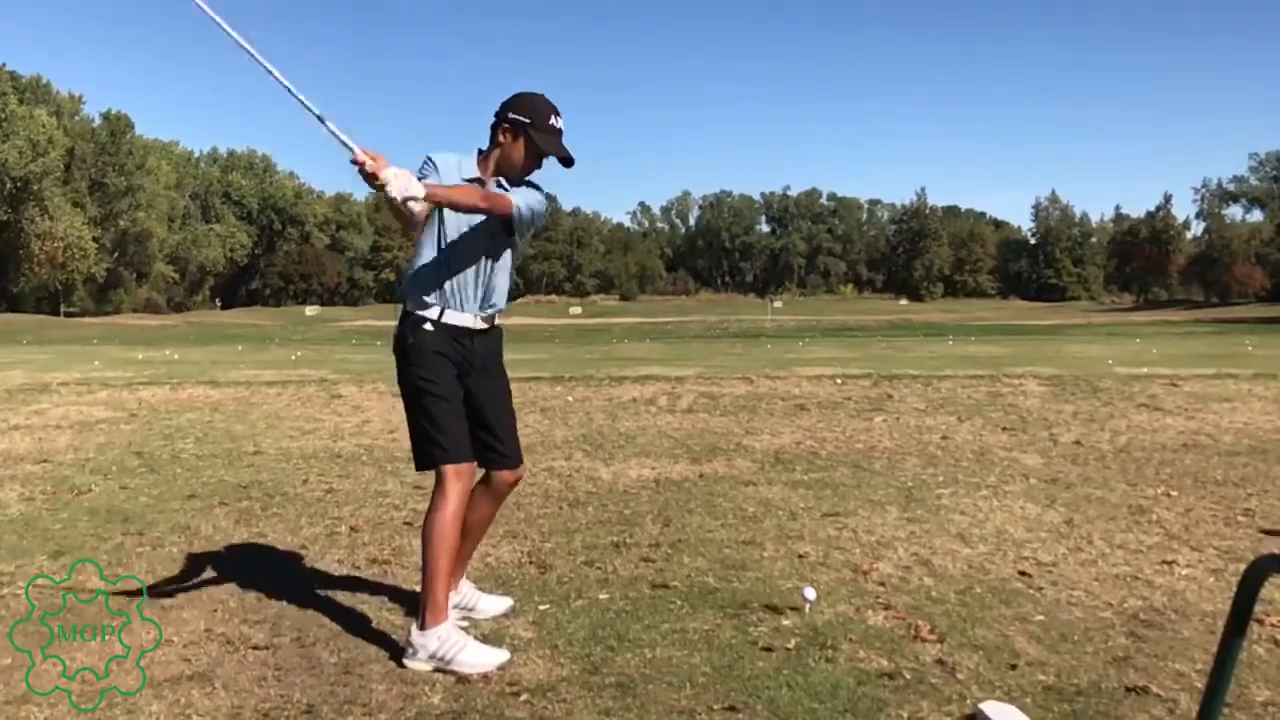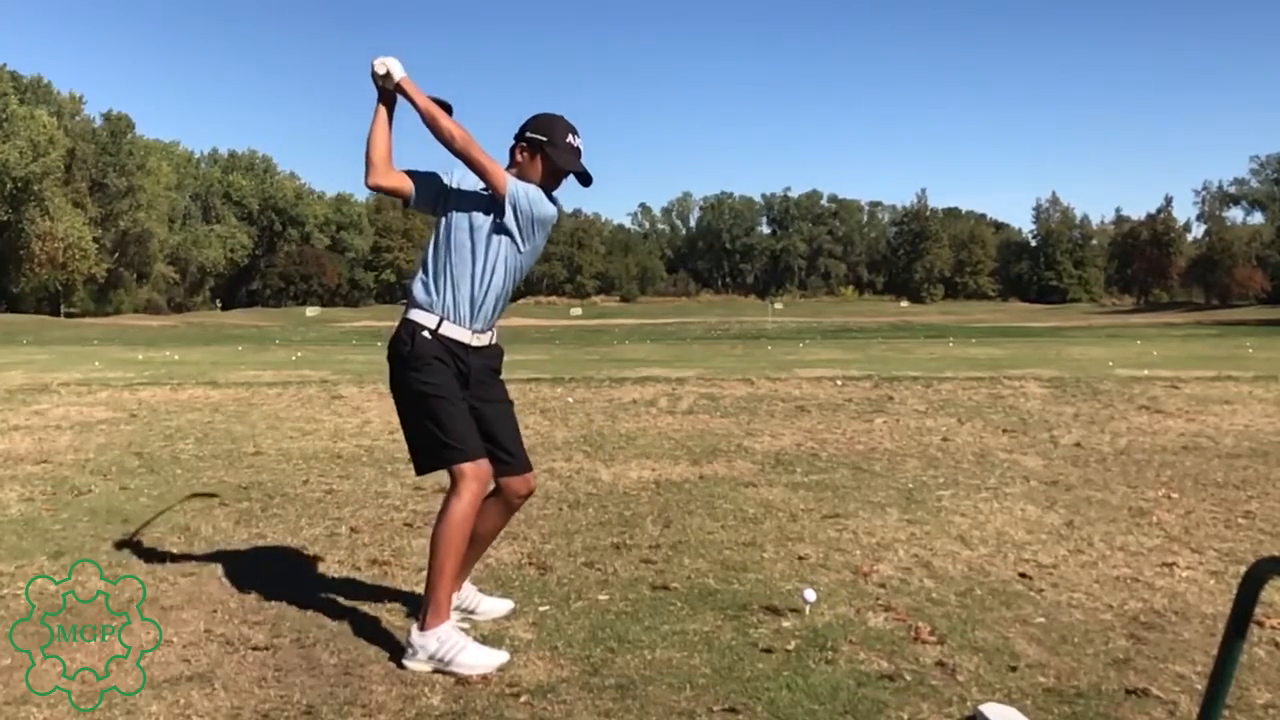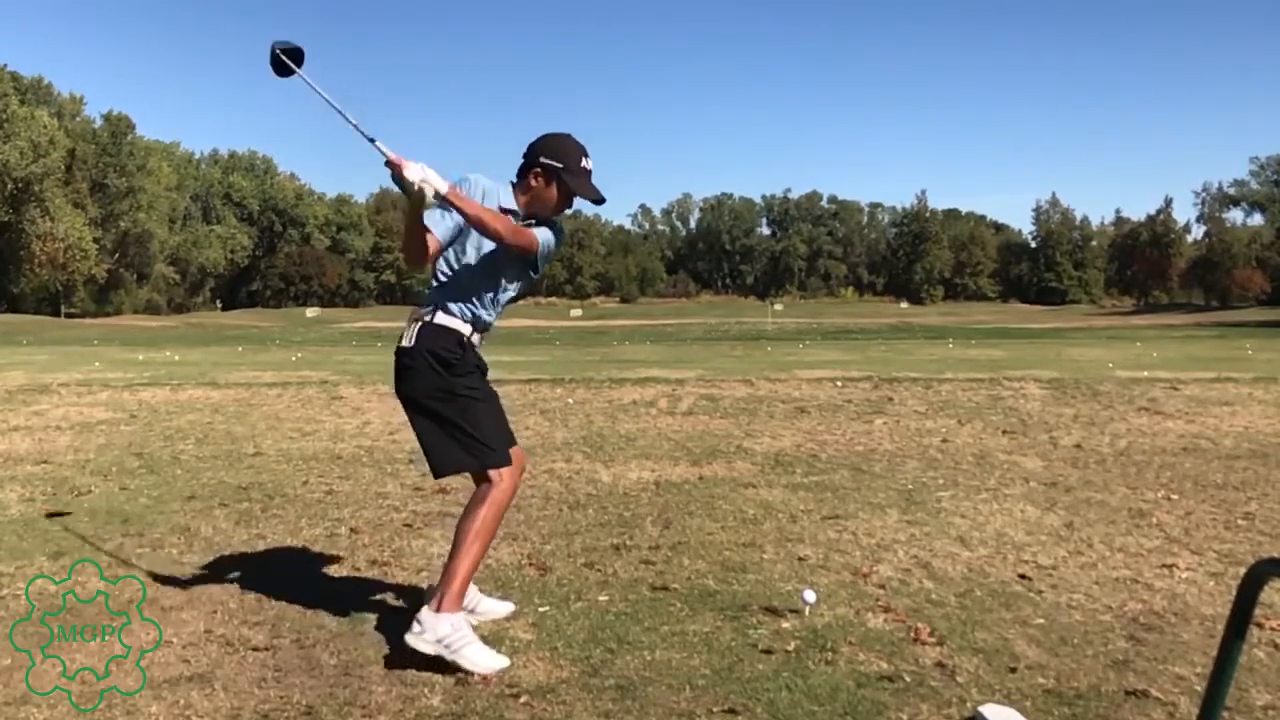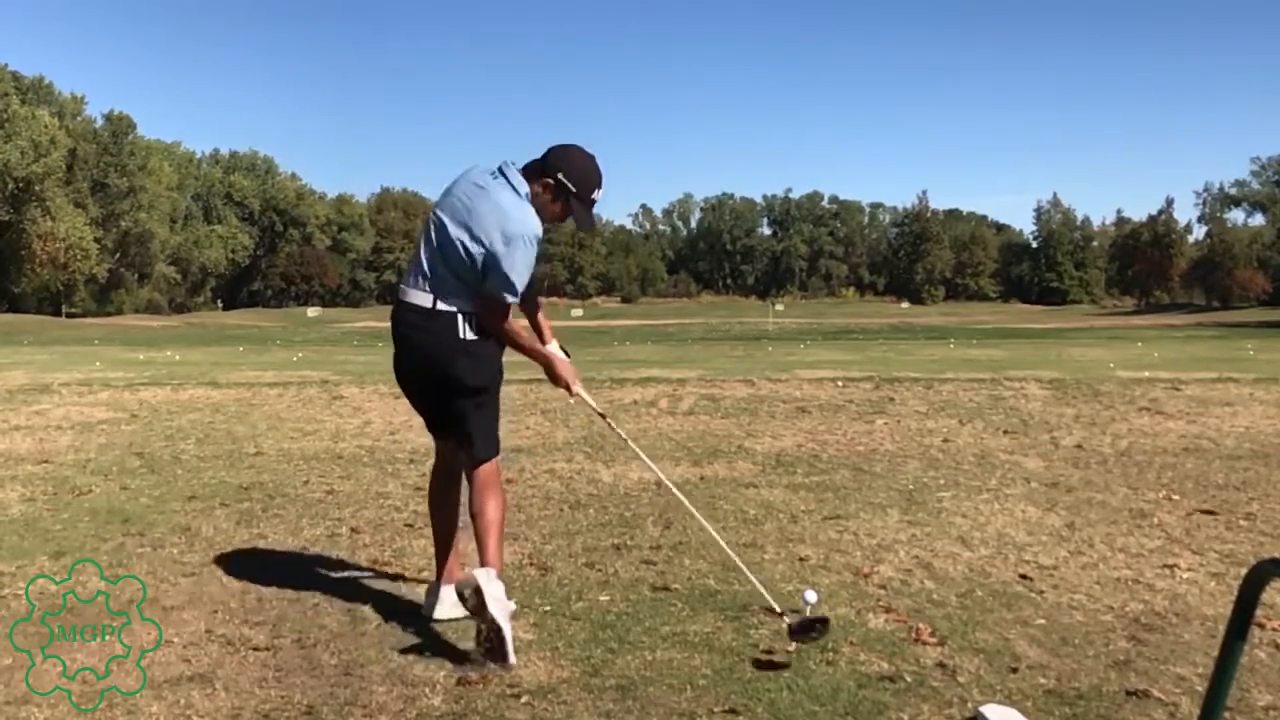
dt=1s
person 1, frame 1
left shoulder: (530, 199)
right shoulder: (439, 164)
left elbow: (488, 203)
right elbow: (408, 207)
left wrist: (421, 189)
right wrist: (389, 178)
left hip: (482, 341)
right hip: (429, 337)
left knee: (505, 472)
right knee: (455, 473)
left ankle: (450, 587)
right ankle: (432, 631)
person 1, frame 2
left shoulder: (541, 210)
right shoulder: (457, 185)
left elbow: (464, 146)
right elbow: (379, 177)
left wrist: (407, 84)
right wrist: (386, 99)
left hip: (477, 355)
right hip: (426, 347)
left knee: (517, 483)
right knee: (472, 475)
left ankle: (454, 587)
right ankle: (432, 631)
person 1, frame 3
left shoulder: (547, 236)
right shoulder: (475, 189)
left elbow: (510, 236)
right elbow: (417, 258)
left wrist: (443, 191)
right wrist: (415, 200)
left hip: (458, 354)
right hip: (436, 348)
left knee: (511, 463)
right knee: (498, 478)
left ankle: (455, 590)
right ankle: (441, 619)
person 1, frame 4
left shoulder: (483, 178)
right shoulder: (523, 227)
right elbow: (496, 315)
left wrist: (549, 337)
right wrist: (547, 359)
left hip: (412, 325)
right hip: (457, 335)
left knee: (450, 455)
right knee: (481, 464)
left ankle: (446, 586)
right ankle: (488, 579)
